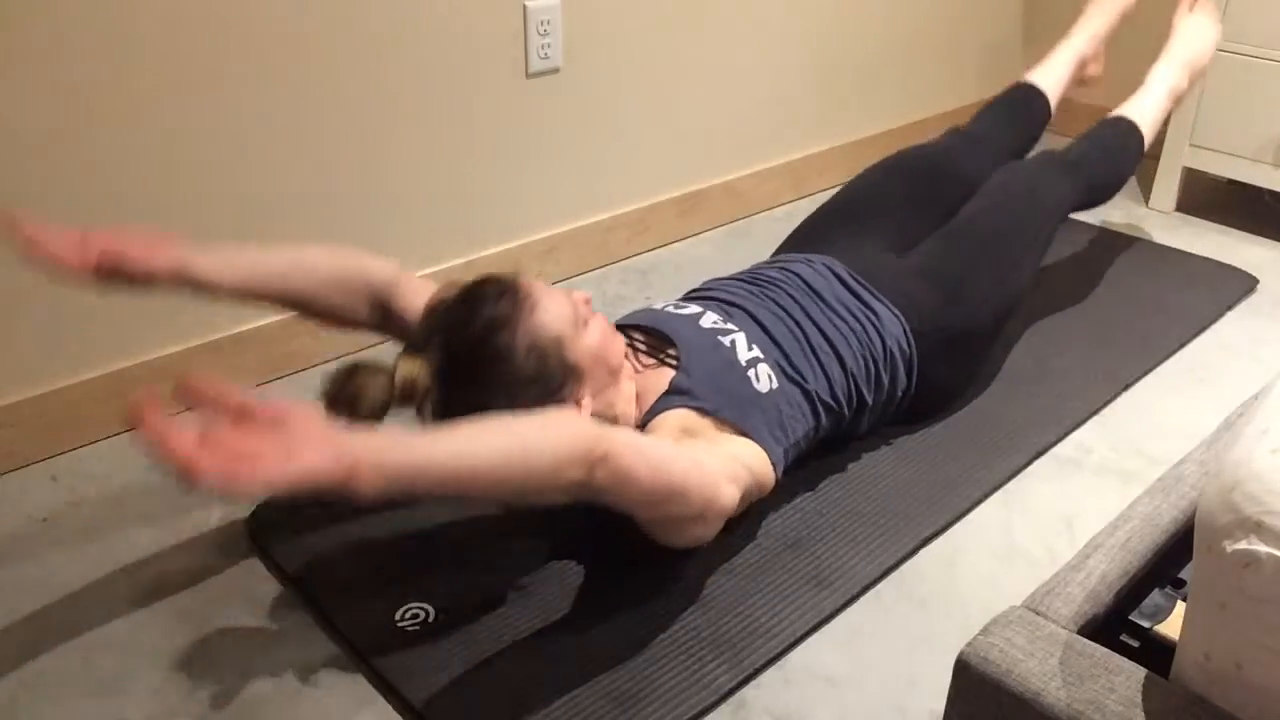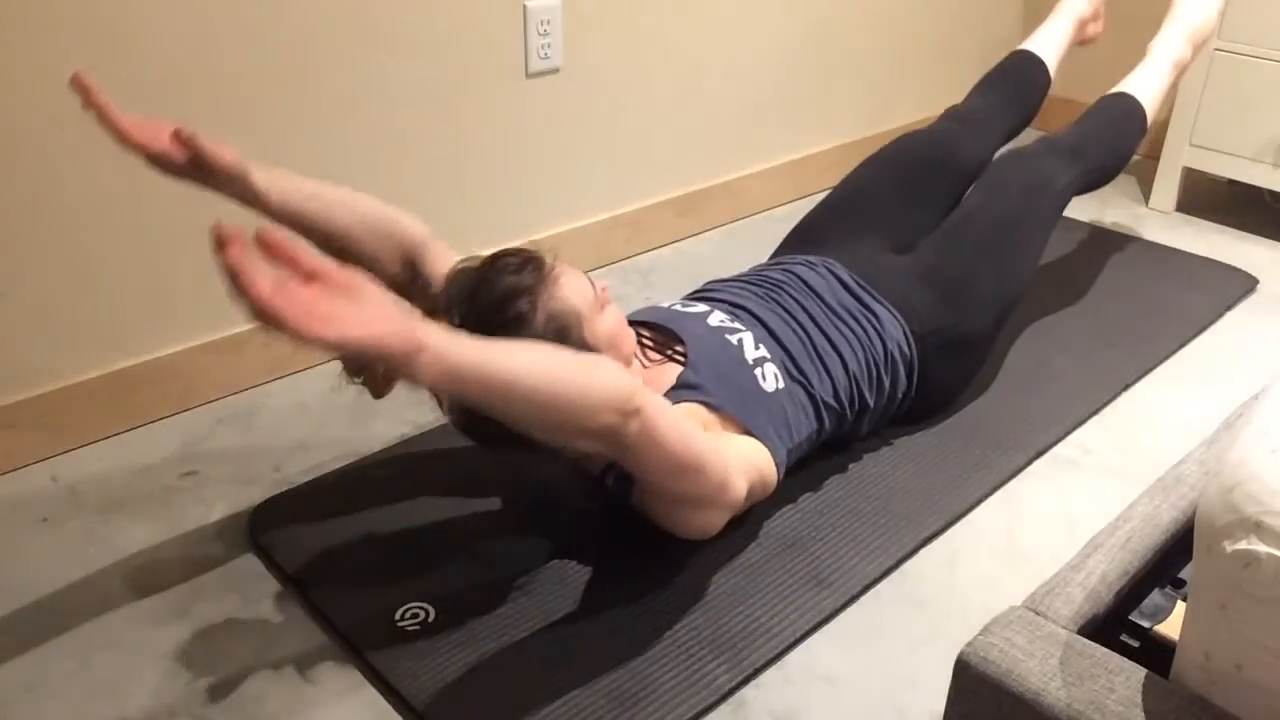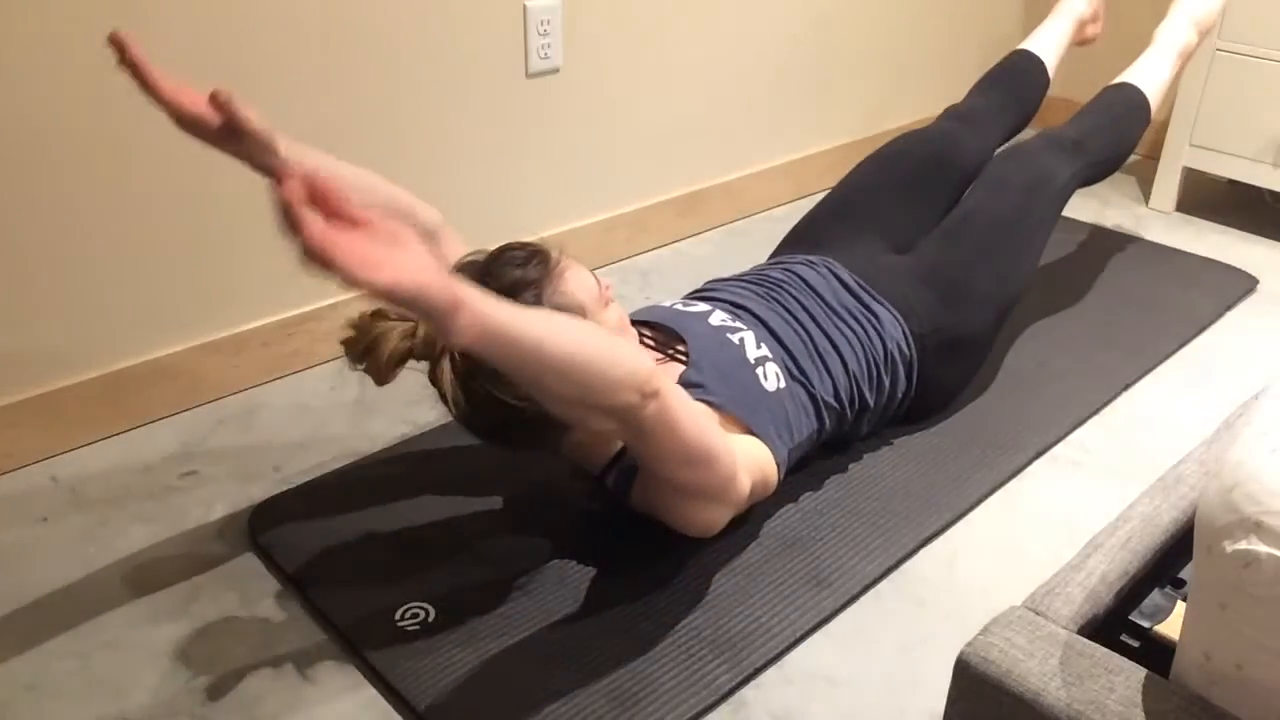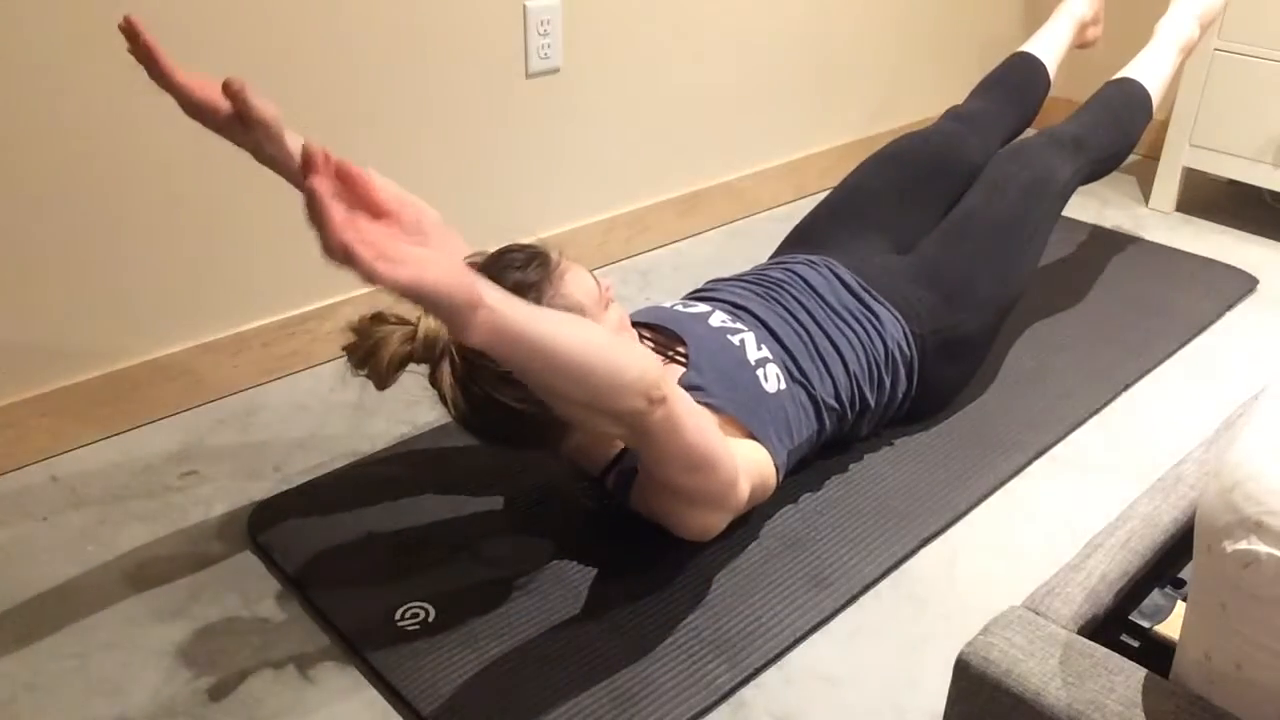
dt=0.2s
person 1, frame 1
left shoulder: (593, 370)
right shoulder: (693, 474)
left elbow: (384, 288)
right elbow: (586, 454)
left wrist: (177, 258)
right wrist: (342, 454)
left hip: (811, 272)
right hip: (907, 335)
left knee: (968, 155)
right knee: (1046, 180)
person 1, frame 2
left shoulder: (596, 359)
right shoulder: (685, 476)
left elbow: (412, 247)
right elbow: (619, 406)
left wrist: (231, 174)
right wrist: (405, 343)
left hip: (806, 276)
right hip: (909, 335)
left knee: (966, 138)
right knee: (1046, 168)
person 1, frame 3
left shoulder: (594, 359)
right shoulder: (697, 476)
left elbow: (427, 234)
right elbow: (640, 391)
left wrist: (256, 147)
right wrist: (446, 299)
left hip: (807, 274)
right hip: (910, 334)
left knee: (962, 138)
right knee: (1041, 164)
person 1, frame 4
left shoulder: (604, 373)
right shoulder: (695, 480)
left elbow: (424, 233)
right elbow: (646, 397)
left wrist: (267, 140)
right wrist: (462, 301)
left hip: (809, 274)
right hip: (911, 332)
left knee: (967, 136)
right knee: (1044, 162)
